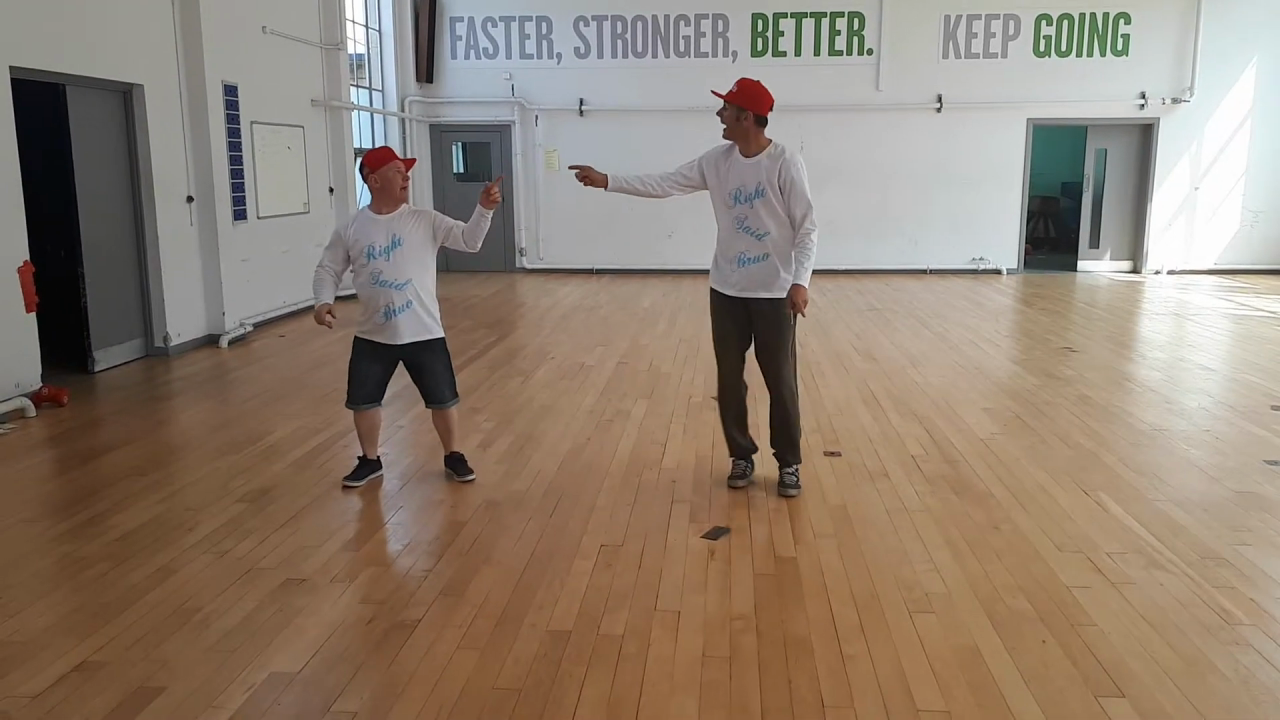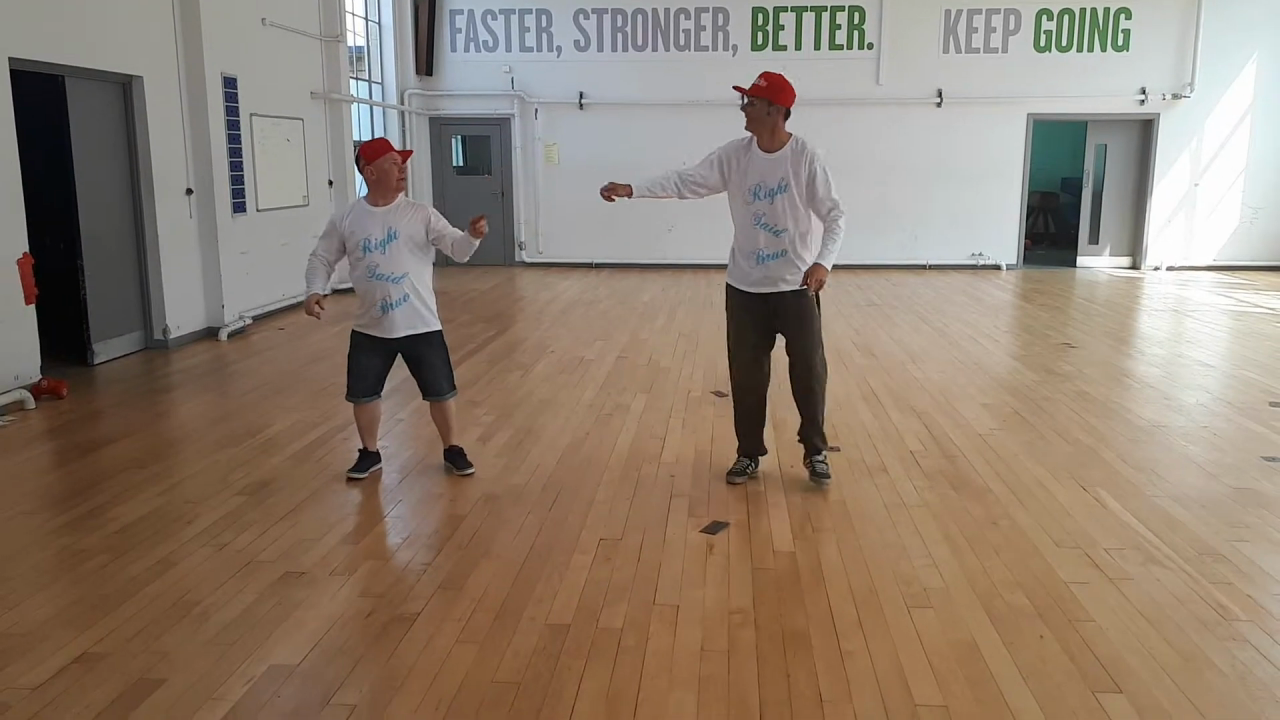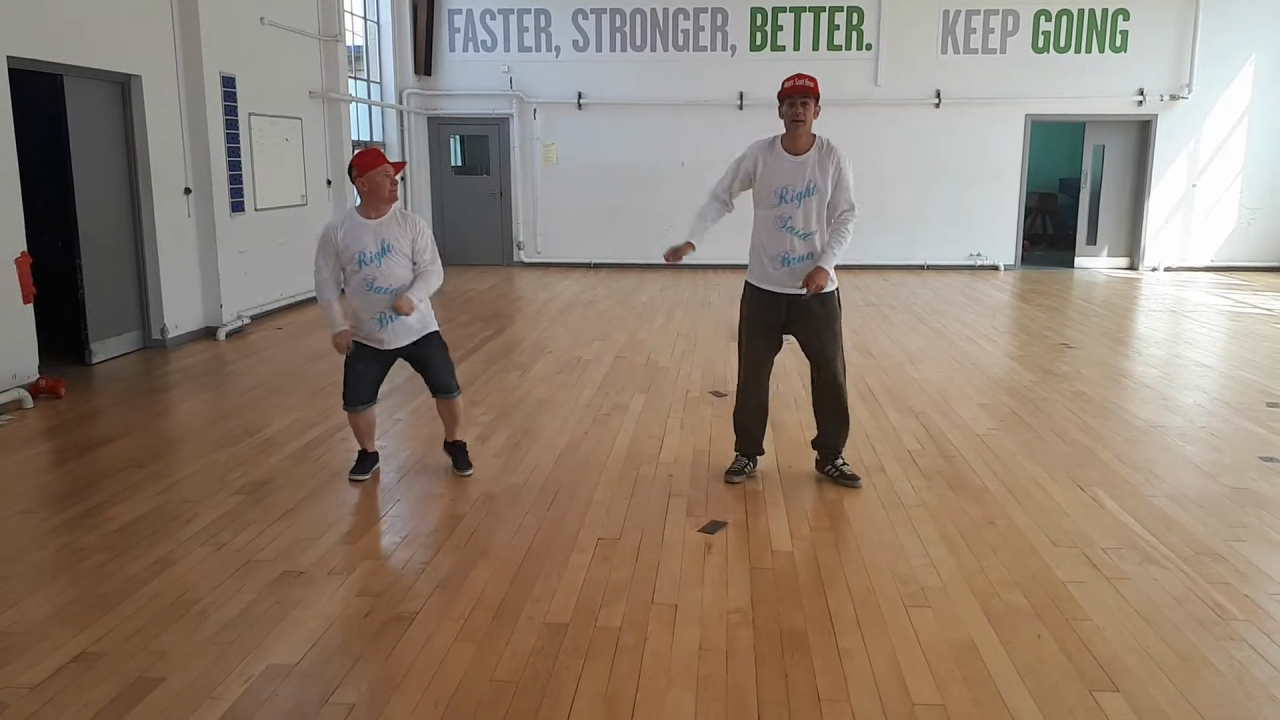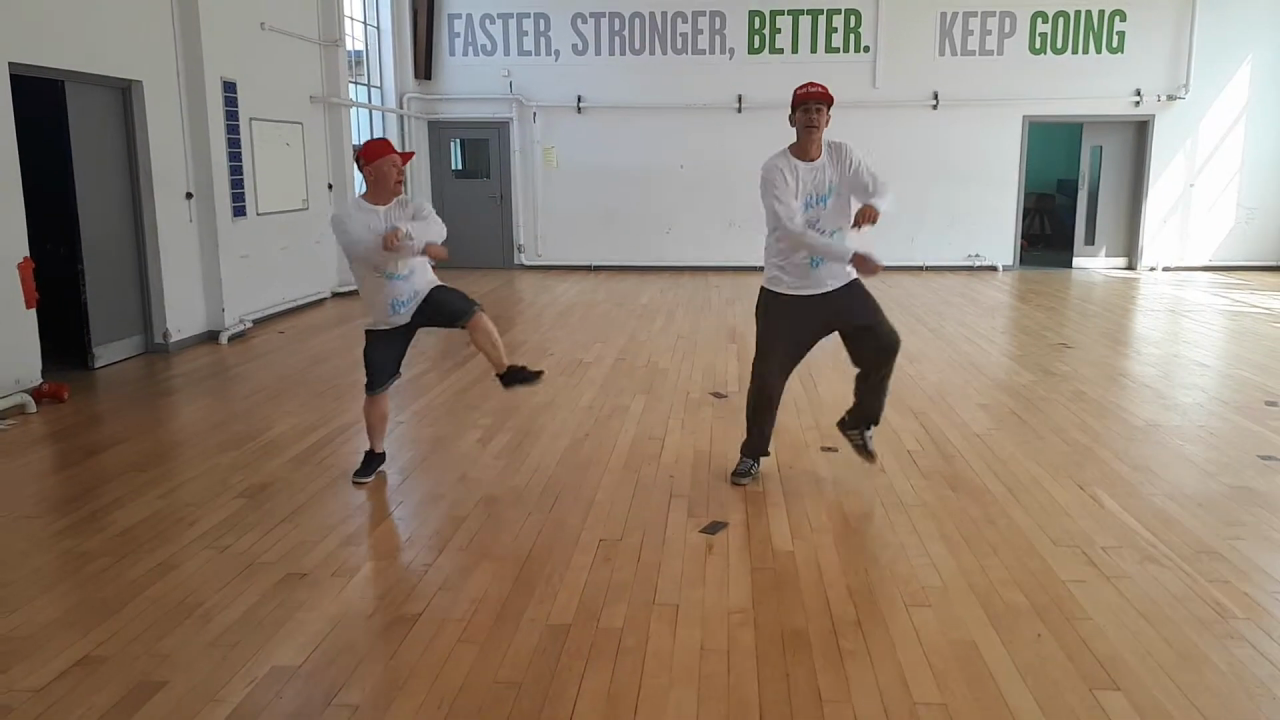
dt=0.2s
person 1, frame 1
left shoulder: (785, 163)
right shoulder: (716, 160)
left elbow: (806, 228)
right elbow: (665, 183)
left wrist: (800, 281)
right wrist: (607, 181)
left hip: (774, 291)
right hip: (726, 289)
left knee: (781, 380)
right knee: (730, 379)
left ankle: (789, 462)
right ankle: (741, 455)
person 1, frame 2
left shoulder: (806, 157)
right shoulder: (733, 154)
left elbow: (834, 215)
right elbow: (685, 182)
left wrist: (823, 261)
right wrist: (631, 190)
left hip: (795, 285)
right hip: (744, 285)
left knee: (809, 369)
right knee: (747, 375)
left ankle: (815, 451)
right ankle: (749, 452)
person 1, frame 3
left shoulder: (832, 157)
right shoulder: (759, 155)
left elbow: (844, 218)
right elbow: (720, 199)
left wrist: (824, 266)
right wrist: (691, 240)
left hip: (816, 286)
right hip: (764, 285)
left knee: (829, 372)
right knee: (752, 374)
left ankle: (831, 456)
right ankle: (747, 453)
person 1, frame 4
left shoulder: (843, 155)
right shoulder: (775, 169)
left elbow: (881, 189)
right elbow: (790, 229)
left wrist: (872, 203)
right wrist: (849, 256)
left hip: (840, 284)
right hip: (786, 289)
left knee: (884, 346)
right knee: (768, 376)
left ankle: (858, 423)
right ankle: (753, 453)
person 2, frame 1
left shoulder: (426, 221)
right shoulder: (350, 229)
left elbow: (469, 241)
right elbow: (327, 270)
left wrist: (484, 210)
right wrist: (324, 300)
left hip: (424, 332)
right hip: (373, 335)
left knee: (443, 399)
right knee: (362, 401)
left ankle: (453, 455)
right ankle: (370, 460)
person 2, frame 2
left shoulder: (421, 214)
right shoulder: (345, 220)
left elbow: (458, 250)
right elbow: (321, 259)
left wrist: (473, 235)
right wrist: (315, 291)
left hip: (421, 324)
right hip: (370, 328)
left knee: (440, 392)
right knee: (362, 395)
left ankle: (452, 449)
right ankle: (370, 453)
person 2, frame 3
left shoulder: (411, 224)
right shoulder: (336, 231)
left elbow: (432, 270)
right elbow: (327, 281)
left wrist: (412, 297)
right wrist: (338, 325)
left hip: (417, 328)
right hip: (366, 336)
left knee: (448, 390)
right knee: (356, 403)
left ankle: (455, 444)
right ankle: (368, 454)
person 2, frame 4
left shoulder: (412, 206)
right shoulder: (346, 218)
left elbow: (437, 231)
right elbow: (365, 249)
left wrist: (403, 230)
right wrist: (419, 245)
left hip: (427, 295)
right hip: (386, 316)
left knee: (474, 315)
right knee: (376, 389)
left ankle: (507, 372)
right ankle: (375, 454)
